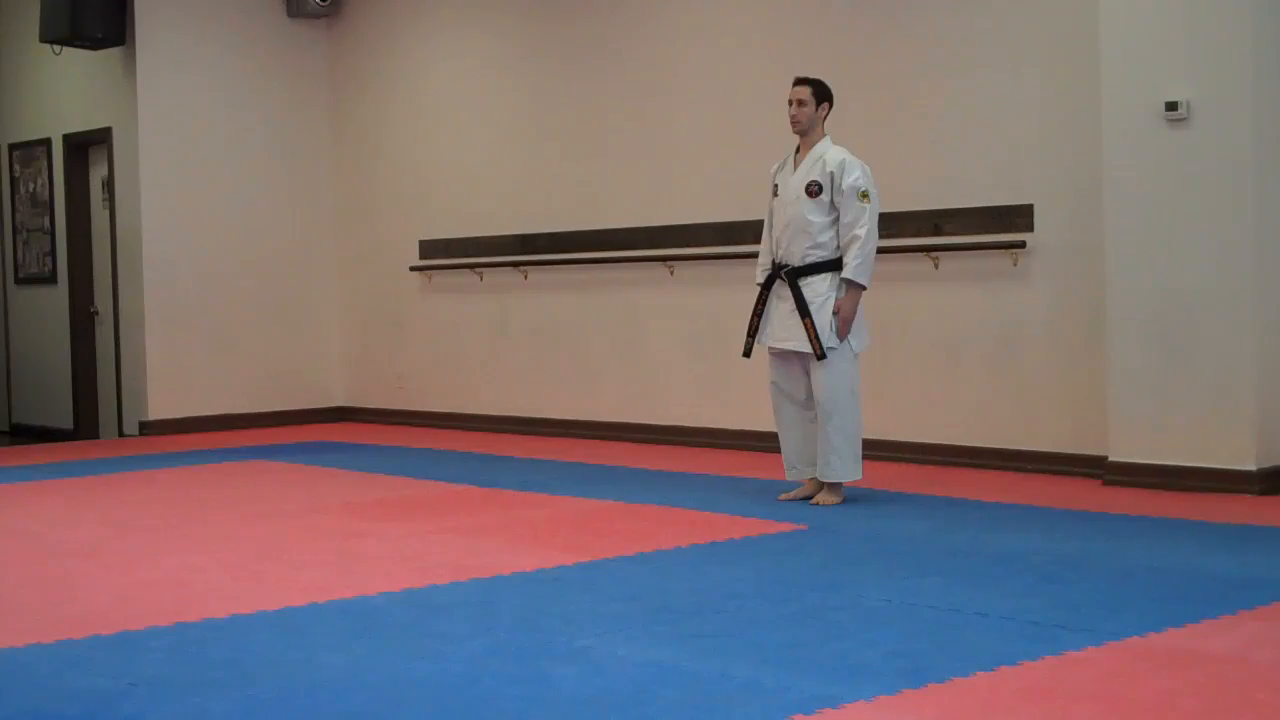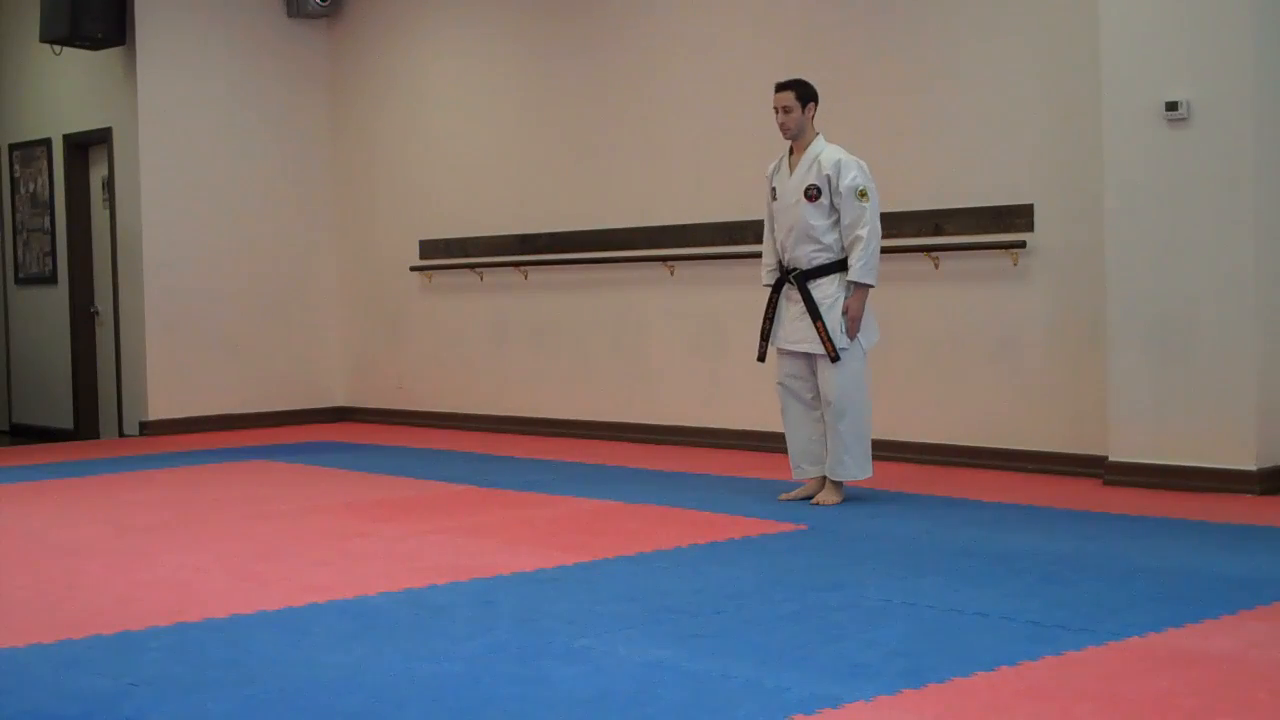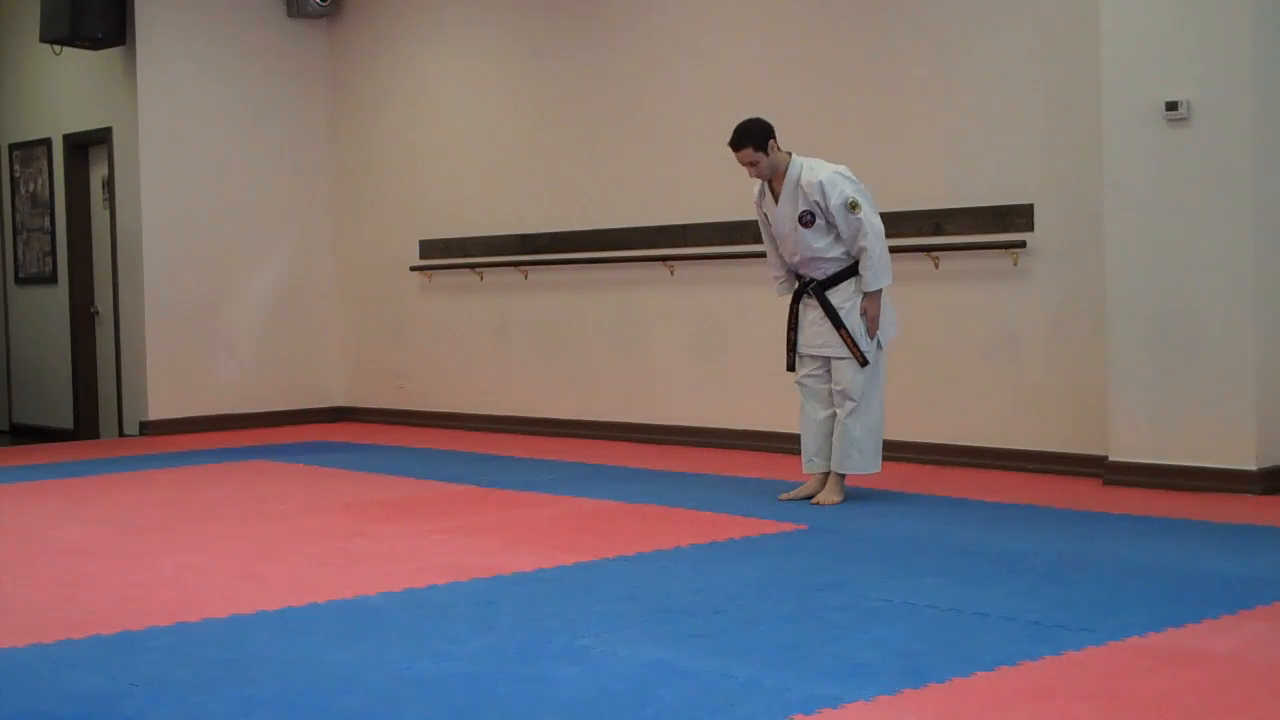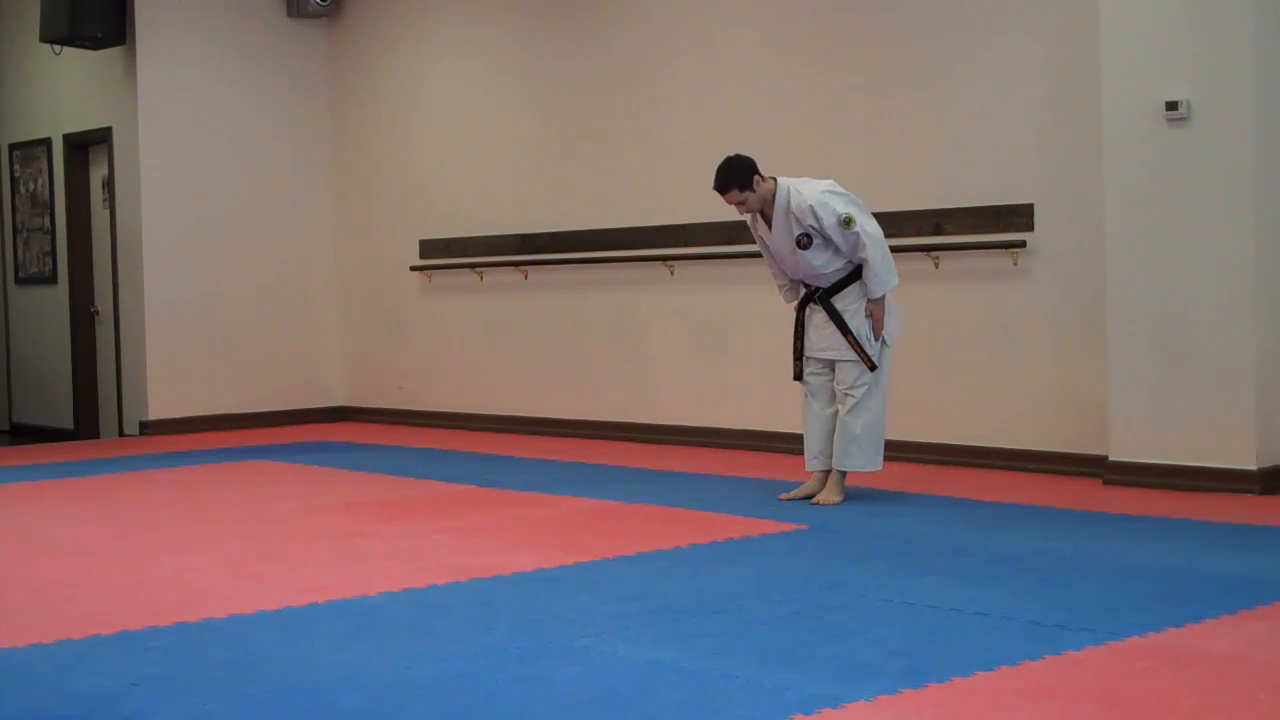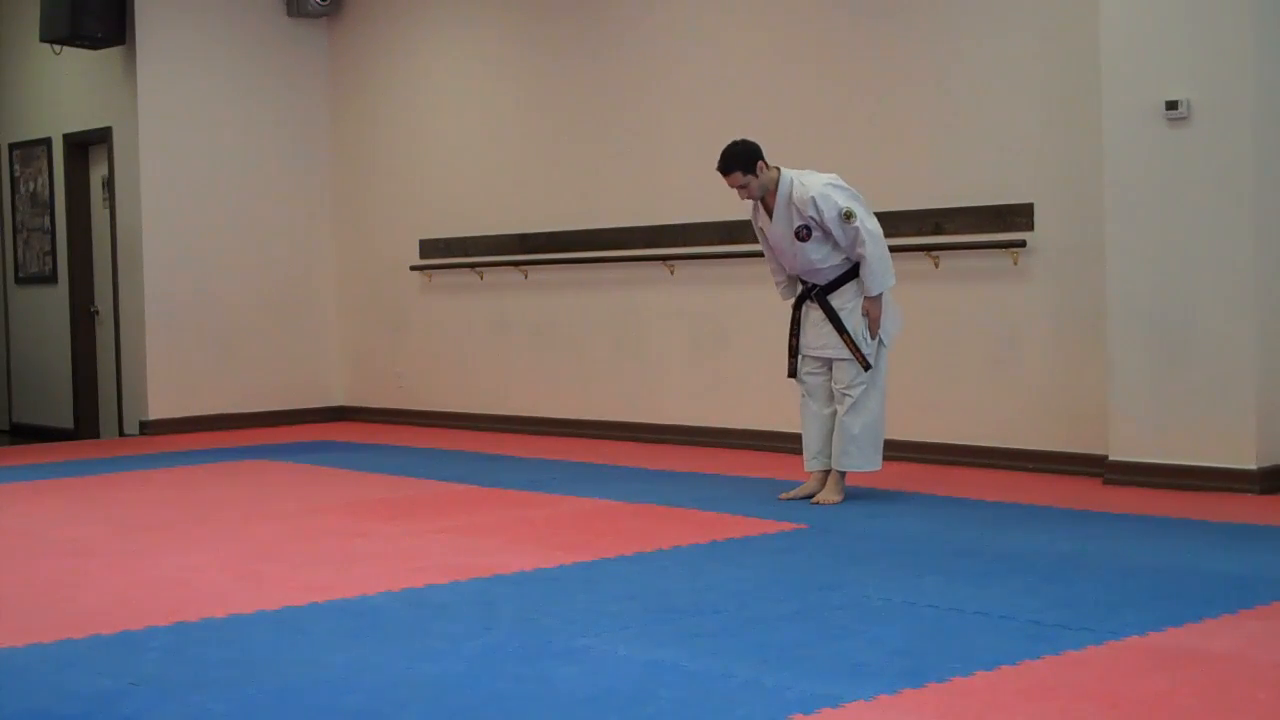
dt=0.5s
person 1, frame 1
left shoulder: (843, 165)
right shoulder: (781, 169)
left elbow: (861, 235)
left wrist: (851, 296)
right wrist: (766, 287)
left hip: (825, 294)
right hip: (784, 294)
left knee: (831, 392)
right knee: (788, 392)
left ankle: (834, 482)
right ankle: (809, 476)
person 1, frame 2
left shoulder: (840, 164)
right shoulder: (777, 171)
left elbow: (864, 231)
left wrist: (858, 294)
right wrist: (774, 288)
left hip: (832, 293)
right hip: (792, 295)
left knee: (839, 392)
right knee: (794, 390)
left ankle: (835, 480)
right ankle: (812, 476)
person 1, frame 3
left shoulder: (824, 180)
right shoulder: (762, 194)
left elbow: (870, 235)
left wrist: (872, 296)
right wrist: (791, 295)
left hip: (850, 295)
right hip: (811, 299)
left knee: (852, 388)
right knee: (813, 388)
left ankle: (838, 478)
right ankle: (817, 474)
person 1, frame 4
left shoulder: (812, 200)
right shoulder: (756, 217)
left elbow: (869, 240)
left wrist: (877, 299)
right wrist: (800, 302)
left hip: (857, 296)
right hip: (818, 303)
left knee: (855, 386)
right knee: (816, 388)
left ankle: (837, 478)
right ankle: (819, 474)
person 1, frame 5
left shoulder: (815, 193)
right shoulder: (758, 208)
left elbow: (868, 238)
left wrist: (873, 297)
right wrist: (797, 301)
left hip: (854, 297)
right hip: (816, 302)
left knee: (853, 386)
right knee: (814, 388)
left ankle: (837, 477)
right ankle: (818, 474)
